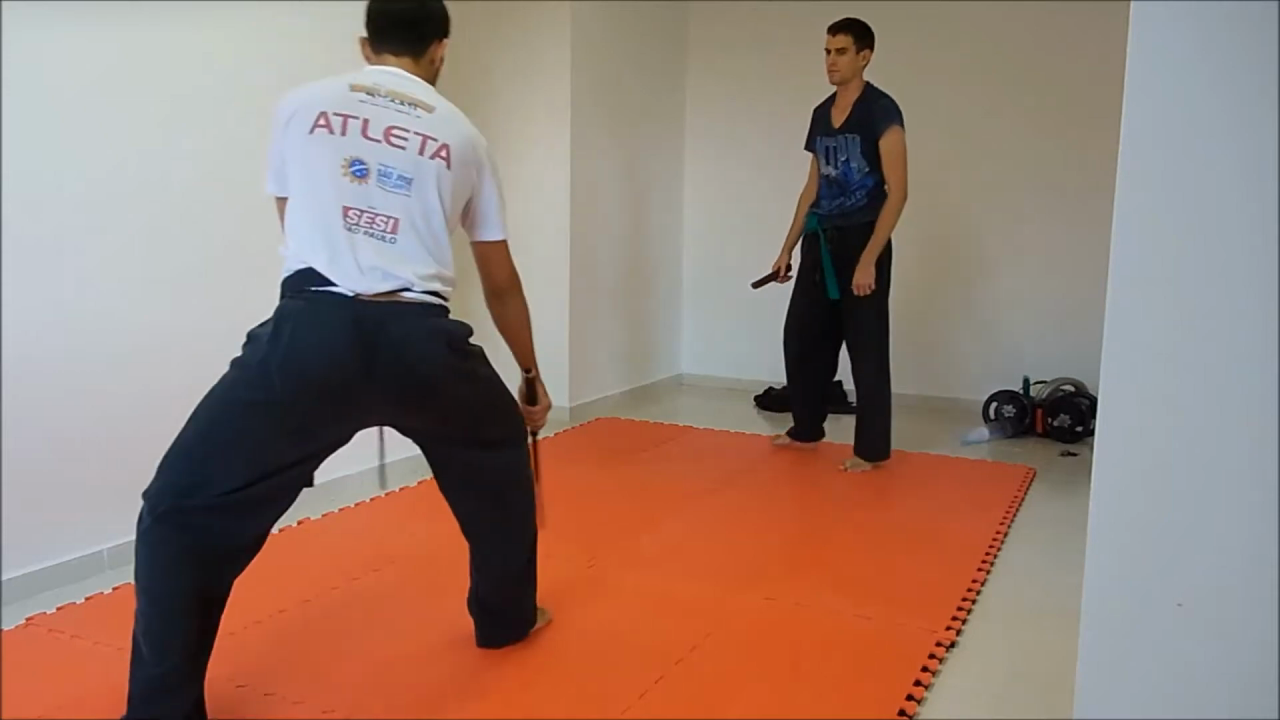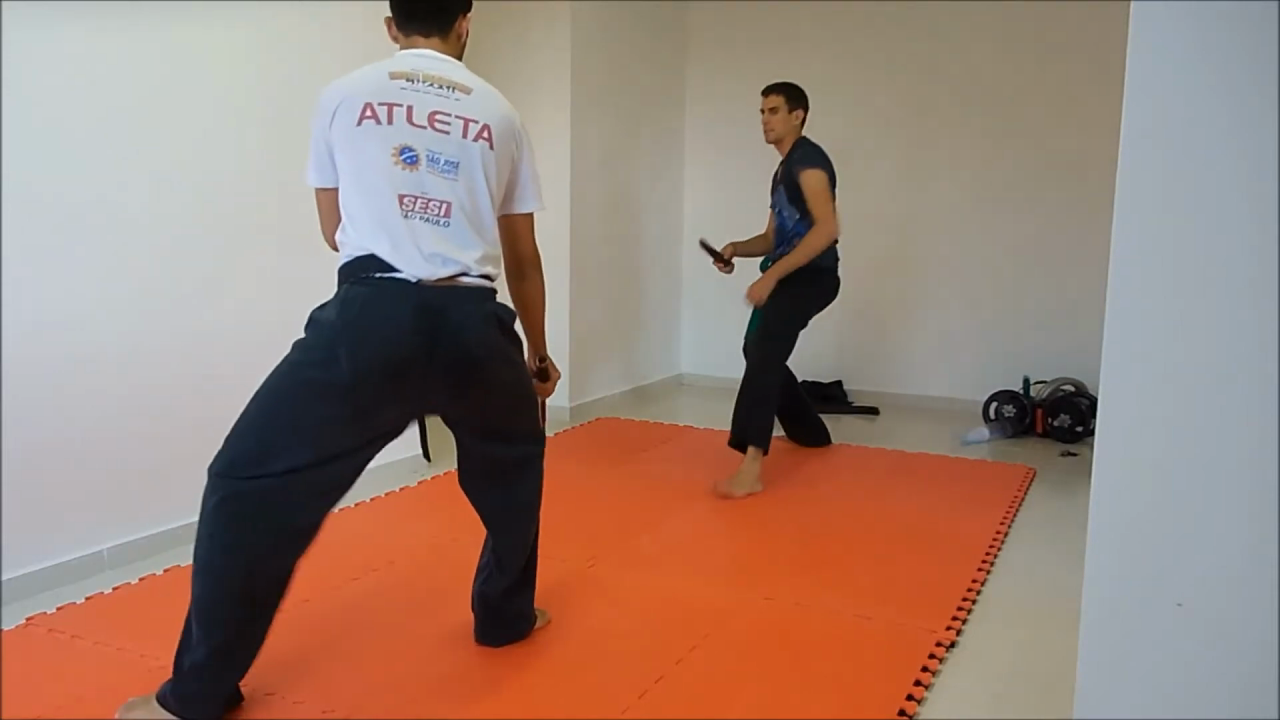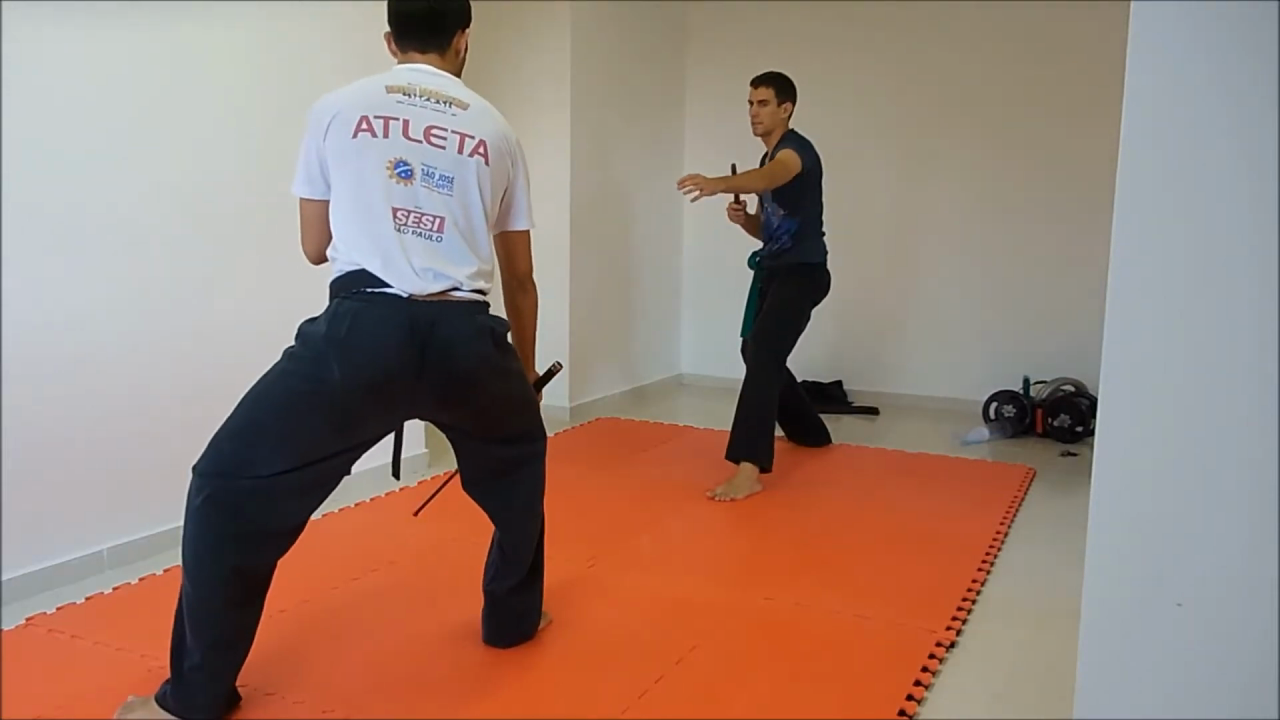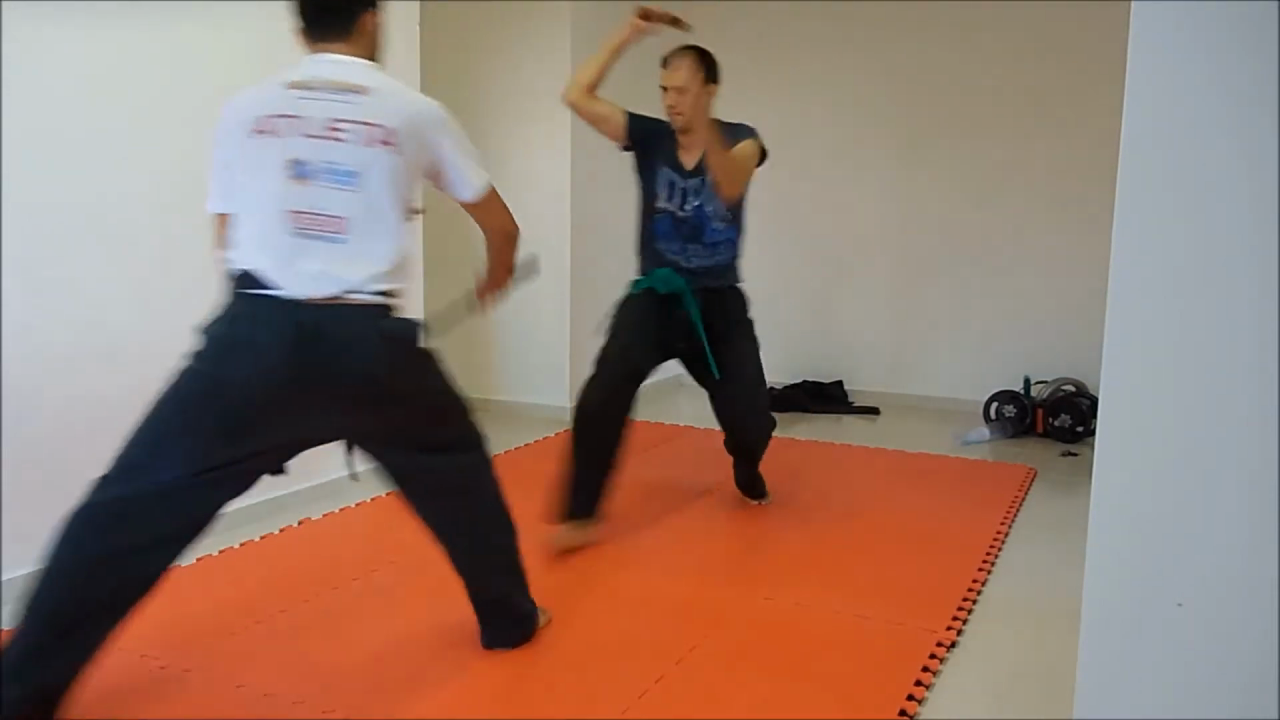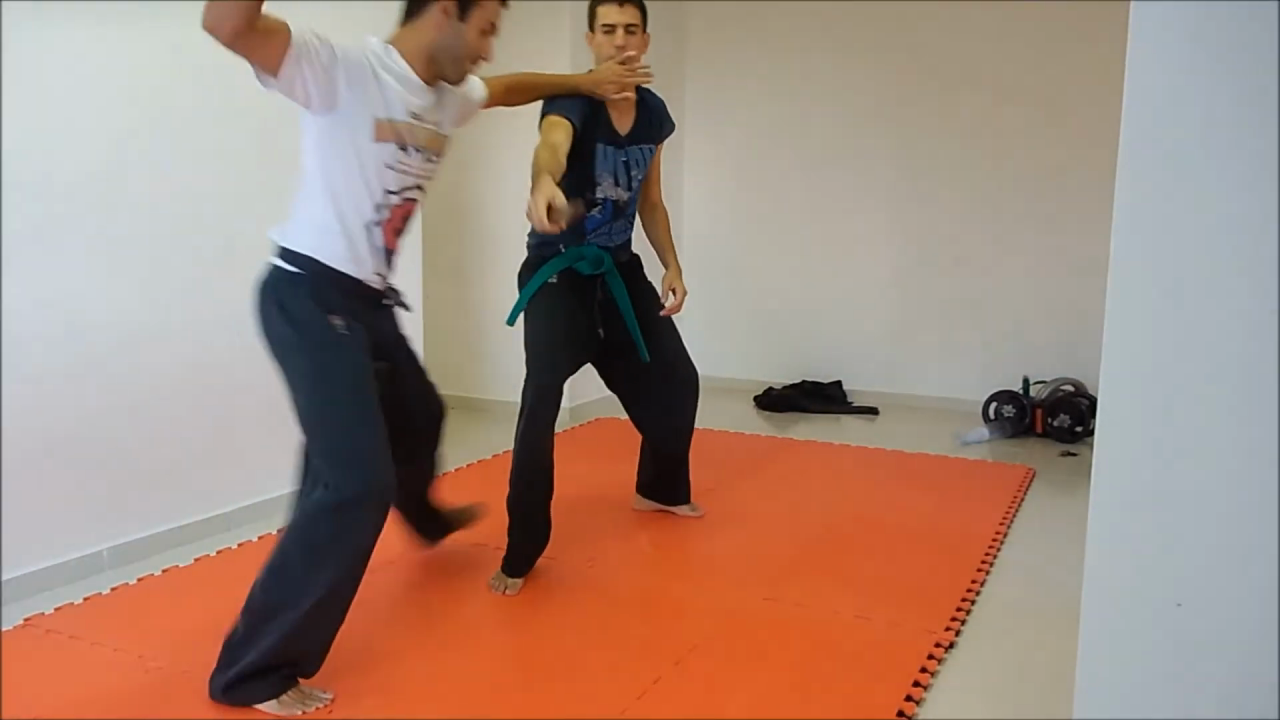
dt=1s
person 1, frame 1
left shoulder: (302, 105)
right shoulder: (461, 133)
right elbow: (501, 284)
right wrist: (532, 379)
left hip: (311, 333)
right hip: (416, 340)
left knee: (184, 509)
right knee: (498, 454)
right ankle: (506, 615)
person 1, frame 2
left shoulder: (346, 95)
right shoulder: (498, 113)
right elbow: (523, 259)
right wrist: (538, 355)
left hip: (369, 317)
right hip: (468, 322)
left knee: (253, 485)
right knee: (513, 458)
right ankle: (507, 613)
person 1, frame 3
left shoulder: (339, 108)
right shoulder: (494, 129)
left elbow: (316, 246)
right elbow: (519, 275)
right wrist: (525, 372)
left hip: (363, 331)
right hip: (462, 337)
left knee: (232, 487)
right knee: (517, 457)
right ankle: (514, 614)
person 1, frame 4
left shoulder: (246, 108)
right shoulder: (416, 111)
left elbow: (232, 242)
right elbow: (501, 227)
right wrist: (496, 275)
left hip: (259, 335)
right hip: (365, 339)
left knee: (138, 503)
right knee: (455, 466)
right ankle: (509, 615)
person 1, frame 5
left shoulder: (443, 93)
right shoulder: (343, 68)
left elbow: (505, 88)
left wrist: (583, 82)
left hip: (361, 302)
right hip: (312, 297)
left knee: (414, 419)
right knee: (356, 478)
left ankle: (428, 521)
person 2, frame 1
left shoulder: (882, 111)
right shoulder: (820, 113)
left elbow: (897, 192)
left wrist: (869, 259)
right wrist: (788, 248)
left hip: (861, 242)
right hip: (820, 241)
left knee: (867, 348)
right knee: (802, 336)
left ankle: (871, 449)
right ankle: (806, 428)
person 2, frame 2
left shoulder: (808, 160)
right shoulder: (782, 169)
left elbow: (827, 229)
left wrist: (773, 273)
right wrist: (736, 248)
left hip: (811, 277)
right hip: (786, 277)
left knee: (764, 350)
right knee: (761, 352)
left ankle: (751, 465)
right ankle: (810, 432)
person 2, frame 3
left shoulder: (796, 150)
right shoulder: (770, 157)
left elbow: (765, 179)
left wrist: (716, 184)
right wrist: (743, 218)
left hip: (801, 272)
right hip: (774, 271)
left knee: (762, 356)
right knee: (761, 355)
left ankle: (749, 470)
right ankle: (811, 432)
person 2, frame 4
left shoulder: (739, 142)
right shoulder: (648, 136)
left elbow: (731, 186)
right elbow: (576, 95)
right wrist: (629, 33)
left hip: (718, 300)
right hip: (655, 299)
left knee: (748, 416)
right knee: (603, 397)
left ankle: (749, 480)
right ankle: (580, 515)
person 2, frame 5
left shoulder: (653, 113)
right shoulder: (572, 100)
right elbow: (552, 146)
left wrist: (670, 265)
right wrist: (544, 188)
left hip: (618, 268)
right hip: (557, 272)
left knee: (673, 381)
right knee: (541, 403)
left ankle: (659, 488)
right ankle: (521, 554)
